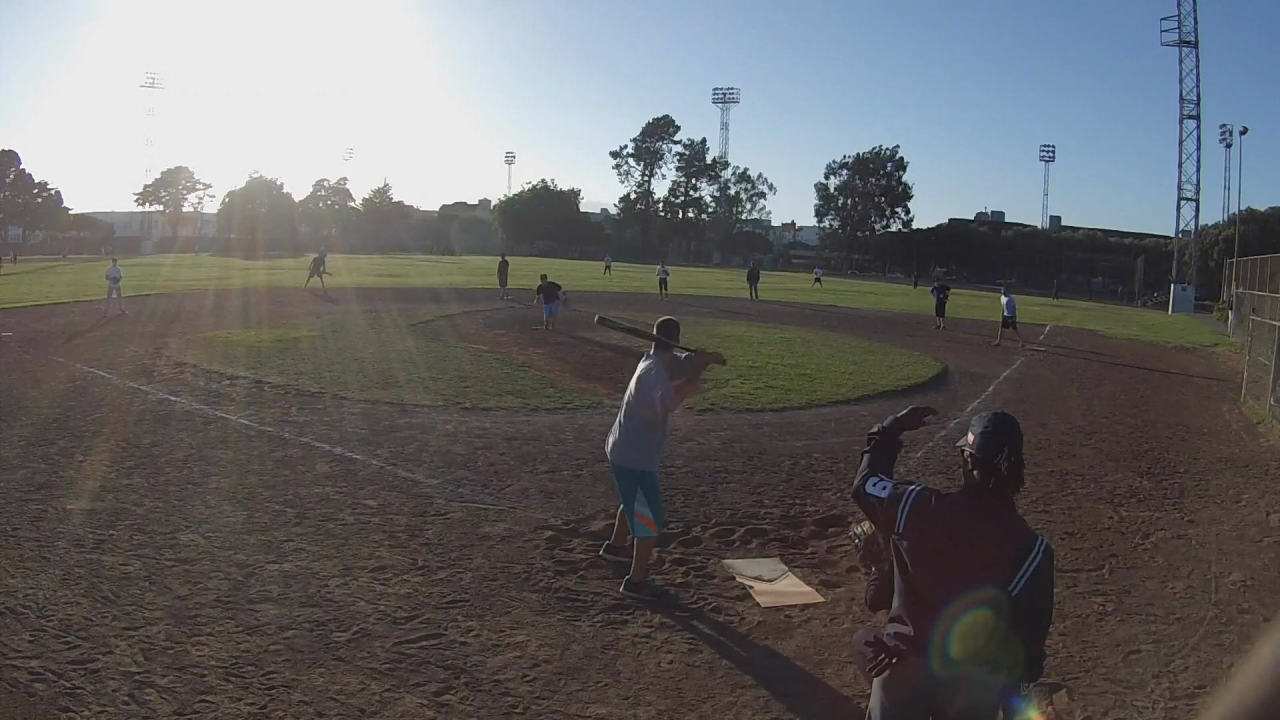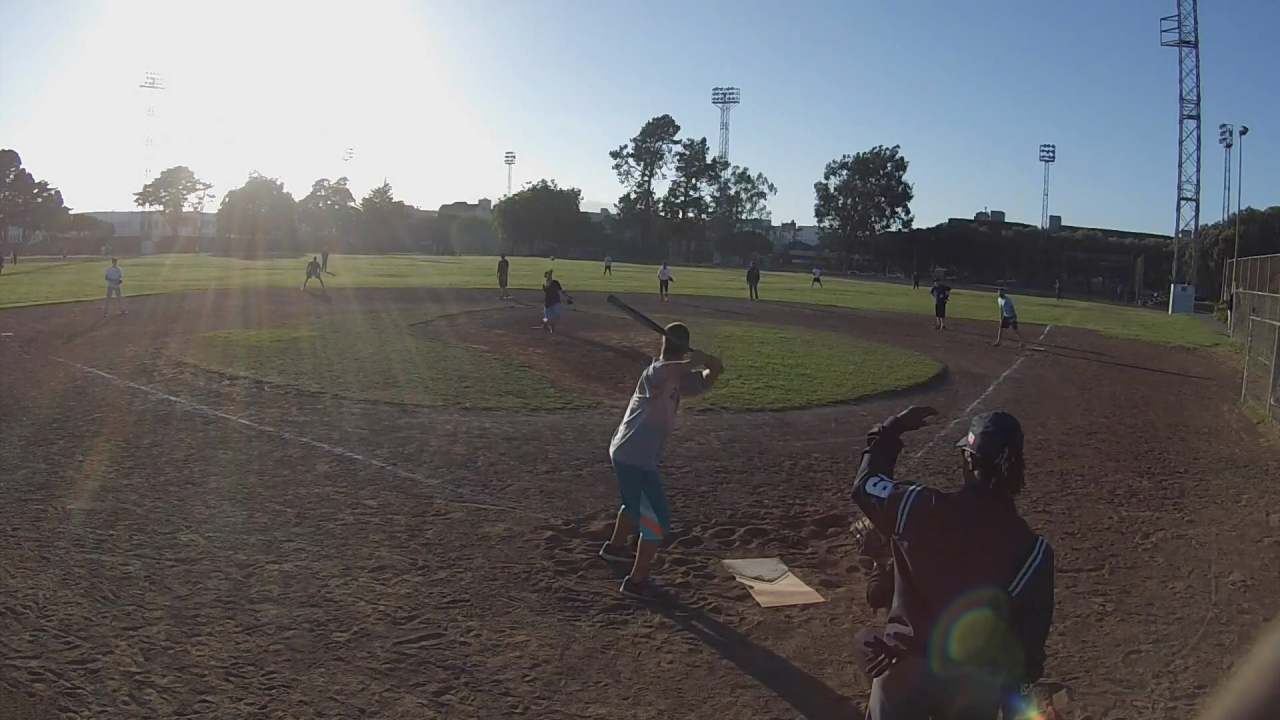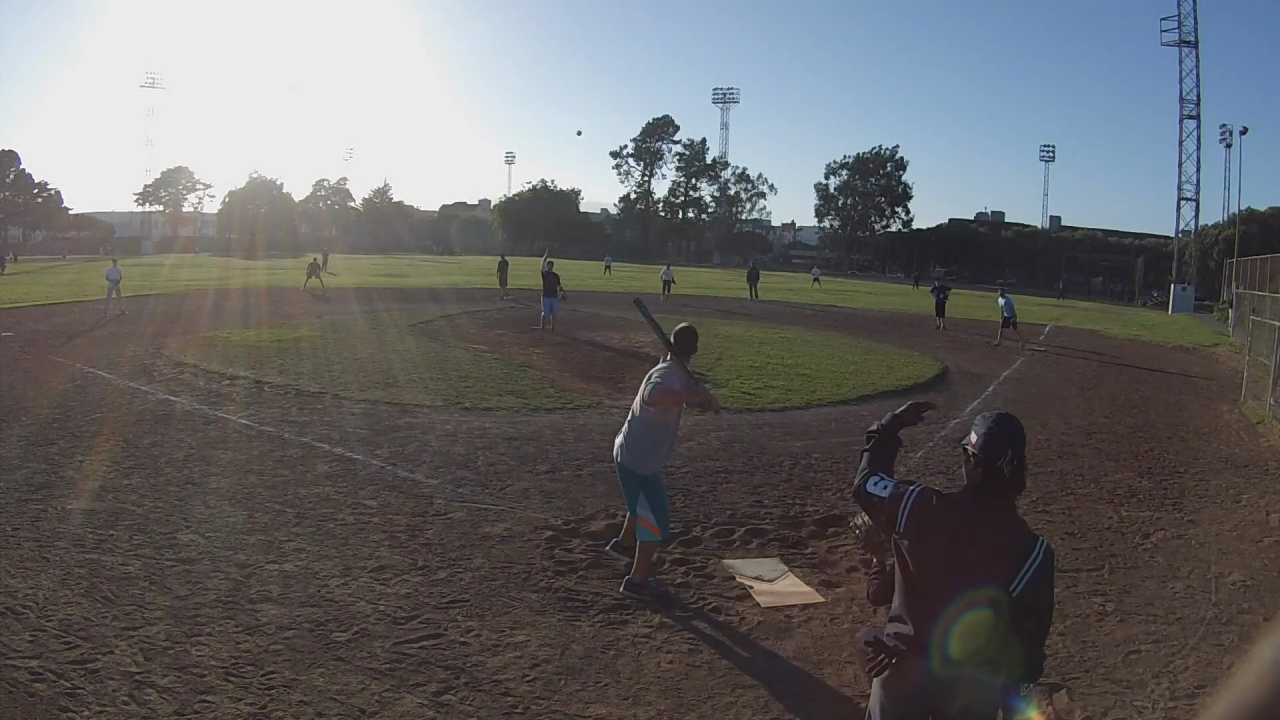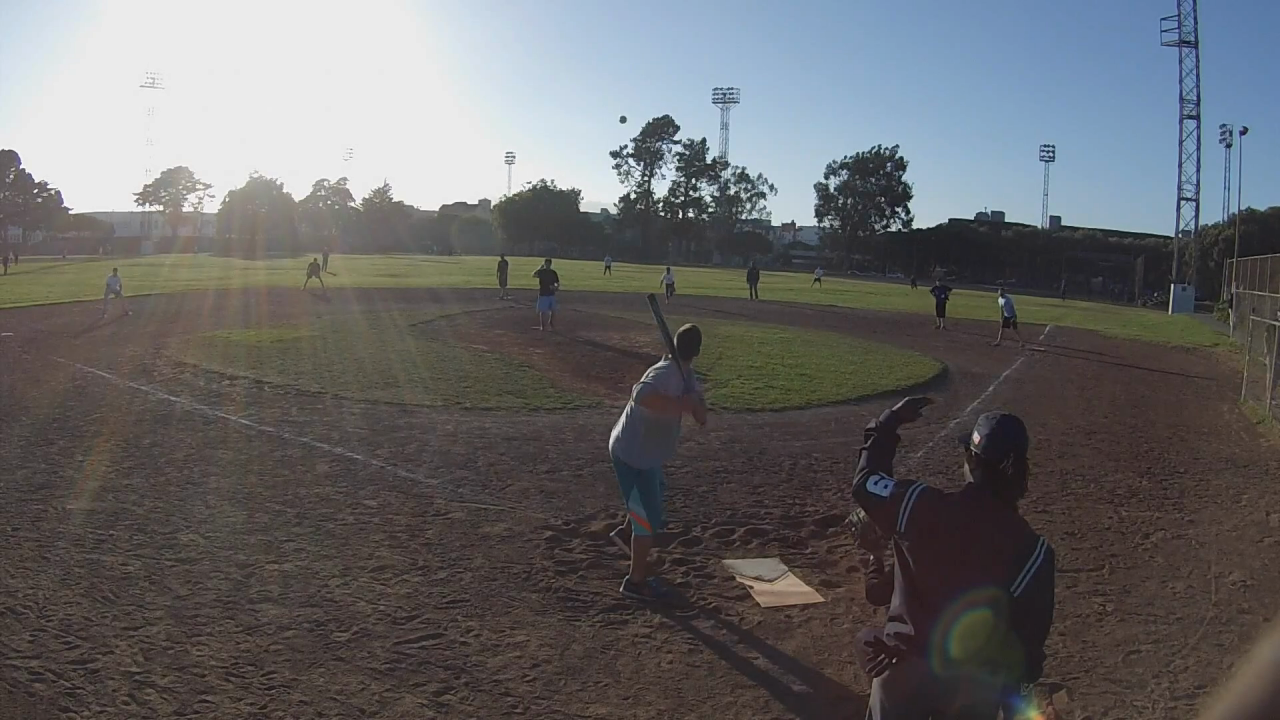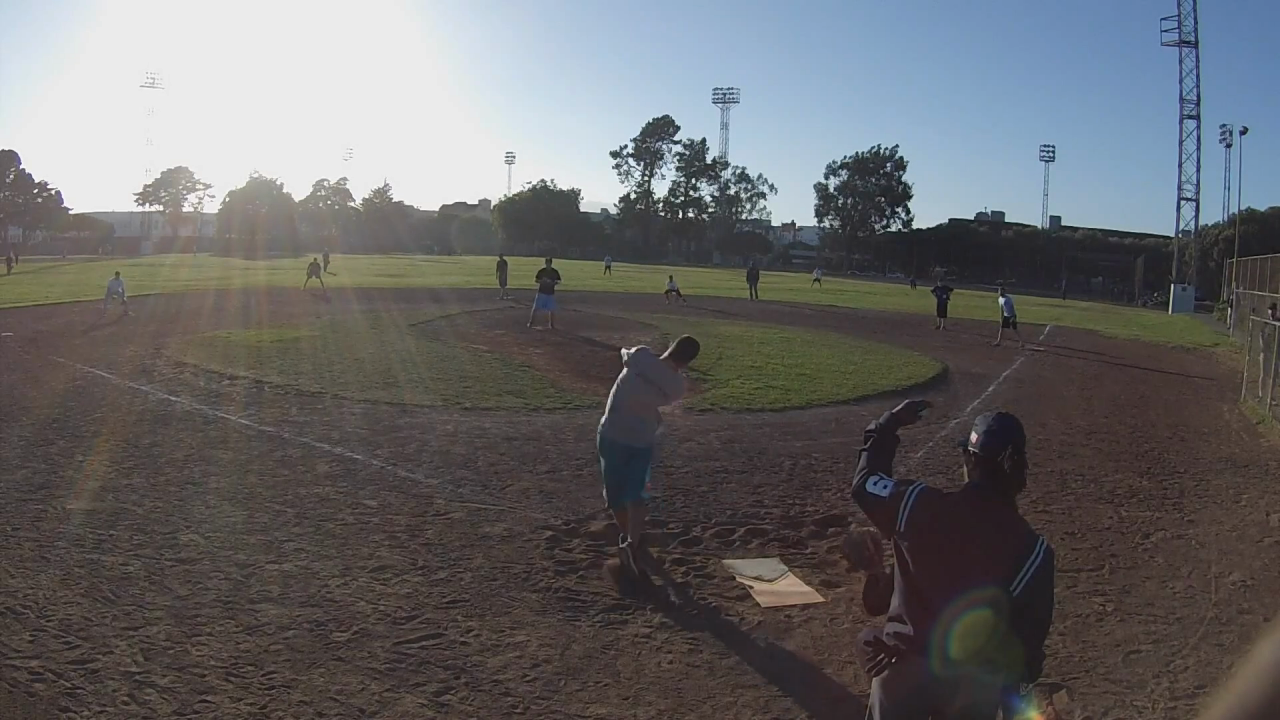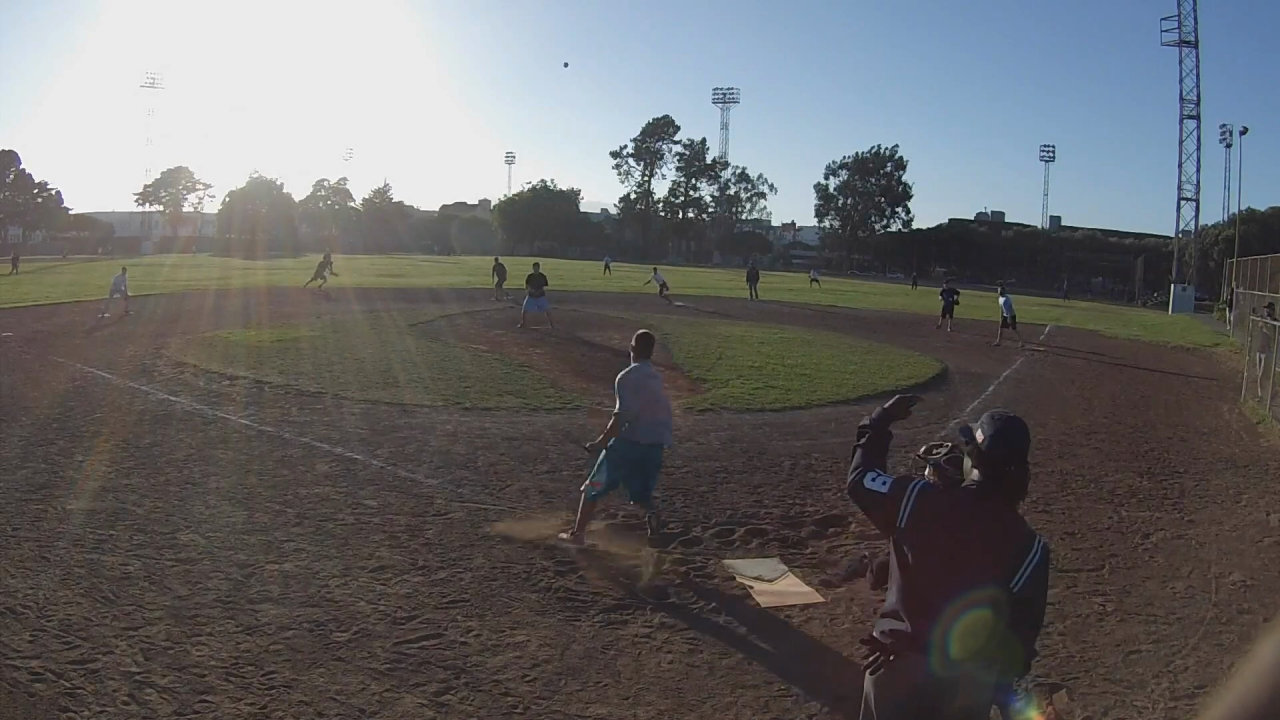
dt=0.5s
person 1, frame 1
left shoulder: (918, 509)
right shoulder: (1031, 550)
left elbow: (866, 485)
right elbow: (1030, 635)
left wrist: (890, 430)
right wrist: (1015, 687)
left hip: (906, 671)
right hip: (977, 684)
person 1, frame 2
left shoulder: (919, 509)
right shoulder: (1031, 551)
left elbow: (865, 484)
right elbow: (1030, 635)
left wrist: (891, 430)
right wrist: (1017, 691)
left hip: (906, 671)
right hip: (978, 684)
person 1, frame 3
left shoulder: (920, 509)
right shoulder: (1031, 551)
left elbow: (866, 484)
right elbow: (1031, 634)
left wrist: (889, 426)
right wrist: (1017, 686)
left hip: (906, 672)
right hip: (977, 685)
person 1, frame 4
left shoulder: (920, 508)
right shoulder: (1031, 551)
left elbow: (865, 482)
right elbow: (1031, 633)
left wrist: (888, 423)
right wrist: (1016, 687)
left hip: (906, 671)
right hip: (977, 684)
person 1, frame 5
left shoulder: (919, 507)
right shoulder: (1031, 550)
left elbow: (865, 483)
right elbow: (1031, 632)
left wrist: (888, 425)
right wrist: (1017, 690)
left hip: (905, 669)
right hip: (976, 682)
person 1, frame 6
left shoulder: (917, 503)
right shoulder: (1028, 547)
left elbow: (860, 479)
right elbow: (1022, 629)
left wrist: (880, 421)
right wrist: (1002, 682)
left hip: (899, 664)
right hip: (969, 677)
person 2, frame 1
left shoulder: (666, 362)
right shoulder: (654, 372)
left elbow: (692, 365)
right elbow: (667, 404)
left wrist: (706, 358)
right wrist: (698, 368)
left hip: (625, 449)
right hip: (634, 455)
left knee: (633, 503)
right knee: (650, 518)
left ankle: (615, 545)
right ankle: (636, 581)
person 2, frame 2
left shoulder: (677, 372)
right shoulder: (659, 371)
left elbow: (705, 381)
right elbow: (655, 377)
left wrist: (712, 367)
right wrist: (692, 362)
left hip: (630, 452)
right hip: (635, 457)
left knee: (635, 504)
right knee: (656, 520)
left ankle: (615, 546)
right ankle: (636, 581)
person 2, frame 3
left shoulder: (680, 375)
right shoulder: (665, 374)
left elbow: (697, 400)
right elbow: (652, 397)
left wrist: (706, 399)
right wrist: (693, 396)
left hip: (637, 453)
right hip: (638, 458)
left knee: (643, 506)
right knee: (656, 521)
left ankle: (623, 544)
right ankle: (636, 582)
person 2, frame 4
left shoulder: (683, 372)
right shoulder: (665, 374)
left elbow: (698, 403)
right elbow: (642, 395)
left wrist: (697, 408)
right wrist: (683, 403)
left hip: (644, 448)
right hip: (633, 452)
left knee: (653, 493)
right knee: (648, 516)
left ankle: (631, 533)
right ankle: (636, 581)
person 2, frame 5
left shoulder: (641, 355)
right shoulder: (671, 387)
left elbow: (626, 356)
left hip: (609, 437)
right hip: (640, 444)
left knee: (615, 494)
right knee: (636, 498)
left ankle: (627, 536)
right ankle: (634, 544)
person 2, frame 6
left shoulder: (628, 377)
right shoulder: (653, 375)
left elbow: (624, 415)
left wrist: (602, 441)
left hip: (632, 441)
right hip: (657, 444)
left knee: (592, 489)
right knee: (642, 495)
left ankle: (577, 534)
right ankle: (651, 515)
